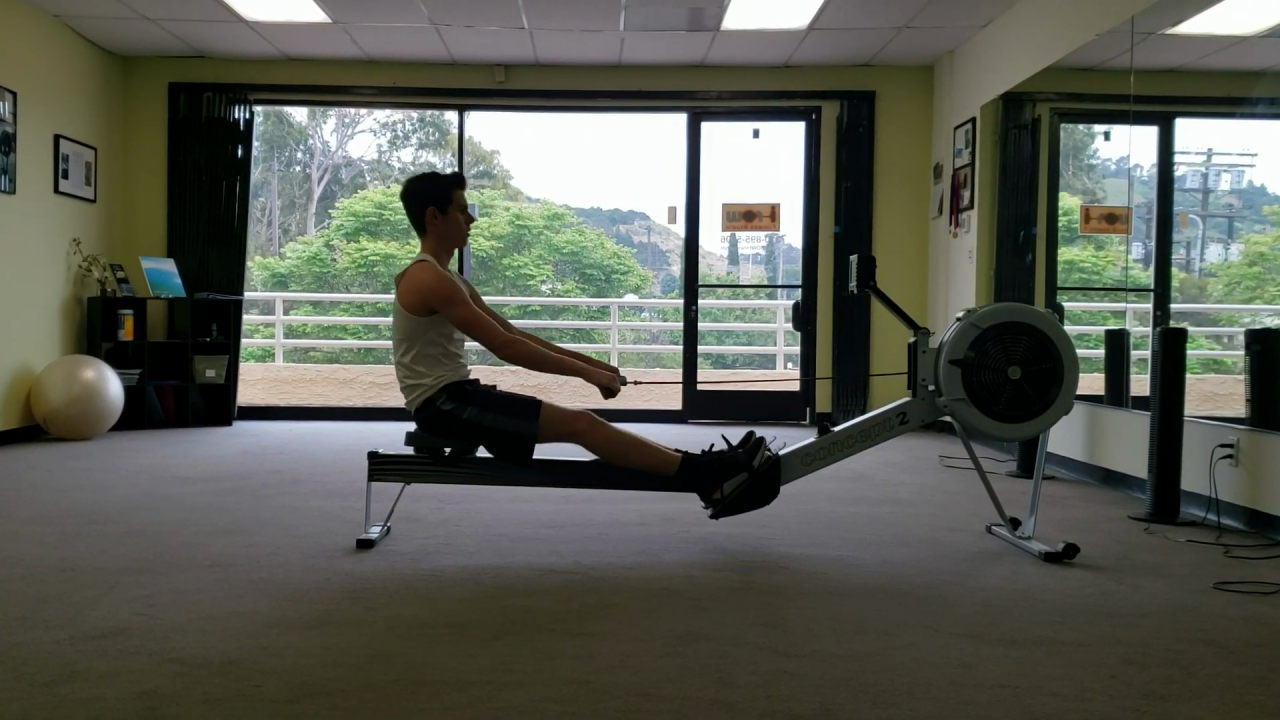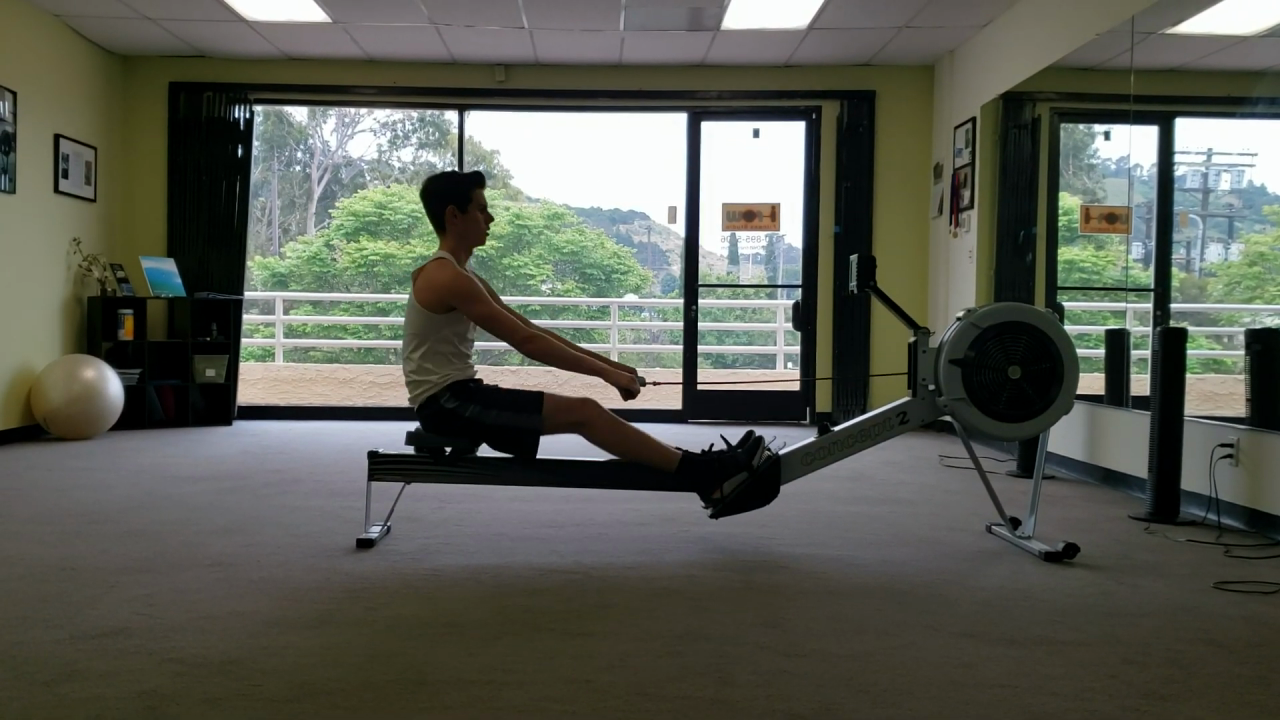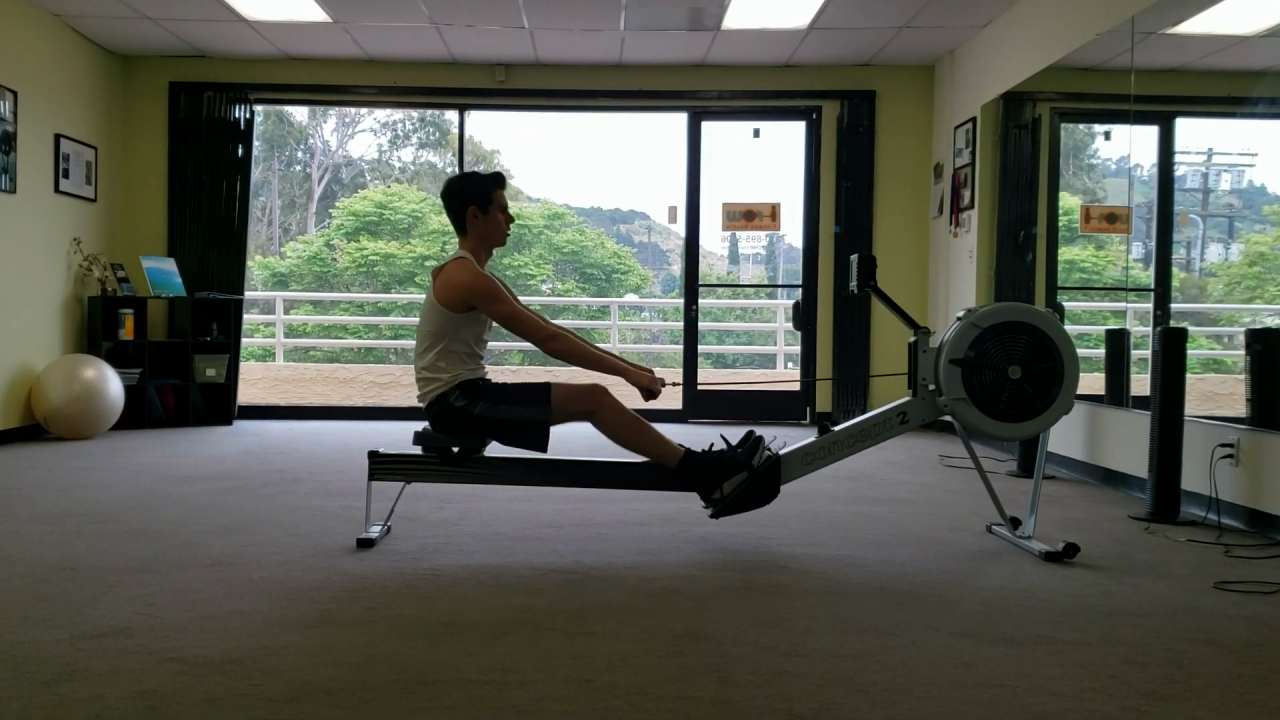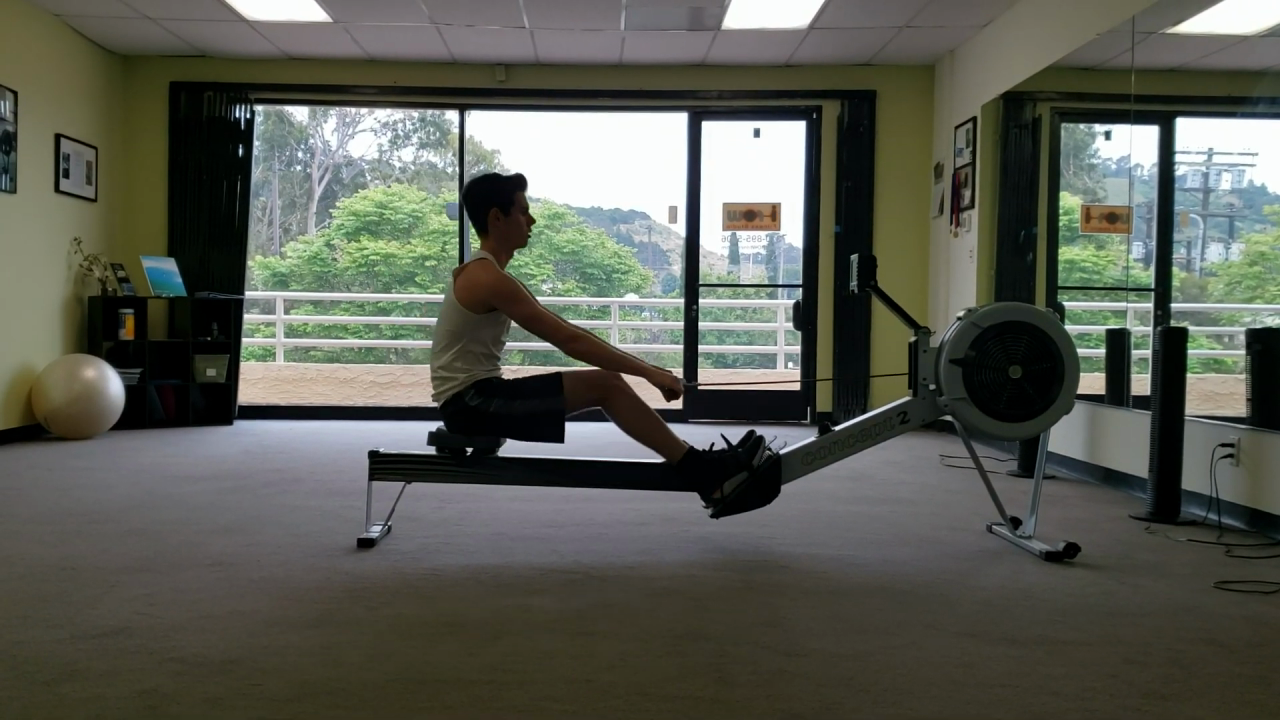
dt=0.1s
person 1, frame 1
left shoulder: (442, 276)
right shoulder: (427, 278)
left elbow: (514, 336)
right elbow: (505, 347)
left wrist: (591, 364)
right wrist: (589, 373)
left hip: (455, 397)
right hip: (443, 405)
left knee: (582, 421)
right knee: (579, 424)
left ankle: (699, 470)
right ankle: (703, 474)
person 1, frame 2
left shoulder: (460, 274)
right shoulder: (445, 276)
left elbow: (532, 331)
right elbow: (525, 342)
left wrist: (607, 364)
right wrist: (606, 373)
left hip: (459, 396)
right hip: (447, 403)
left knee: (588, 412)
right knee: (584, 413)
left ankle: (699, 468)
right ankle: (702, 473)
person 1, frame 3
left shoulder: (472, 272)
right shoulder: (466, 277)
left elbow: (550, 333)
right elbow: (549, 340)
left wrist: (626, 367)
right wrist: (630, 372)
left hip: (467, 397)
right hip: (456, 404)
left knee: (594, 398)
right knee: (594, 398)
left ankle: (700, 468)
right ankle: (702, 472)
person 1, frame 4
left shoulder: (490, 273)
right shoulder: (487, 277)
left elbow: (568, 332)
right elbow: (569, 341)
left wrist: (643, 368)
right wrist: (649, 374)
left hip: (480, 396)
right hip: (471, 402)
left knee: (611, 382)
right knee: (609, 385)
left ankle: (699, 466)
right ankle: (703, 472)
